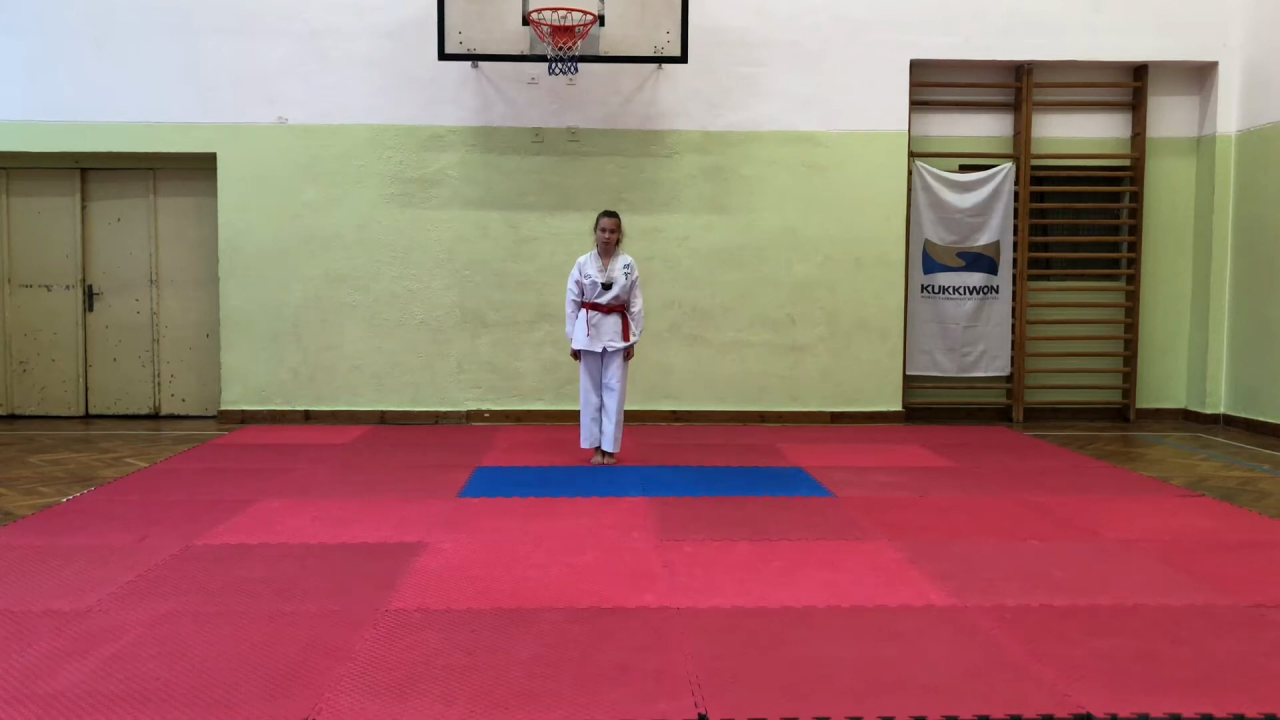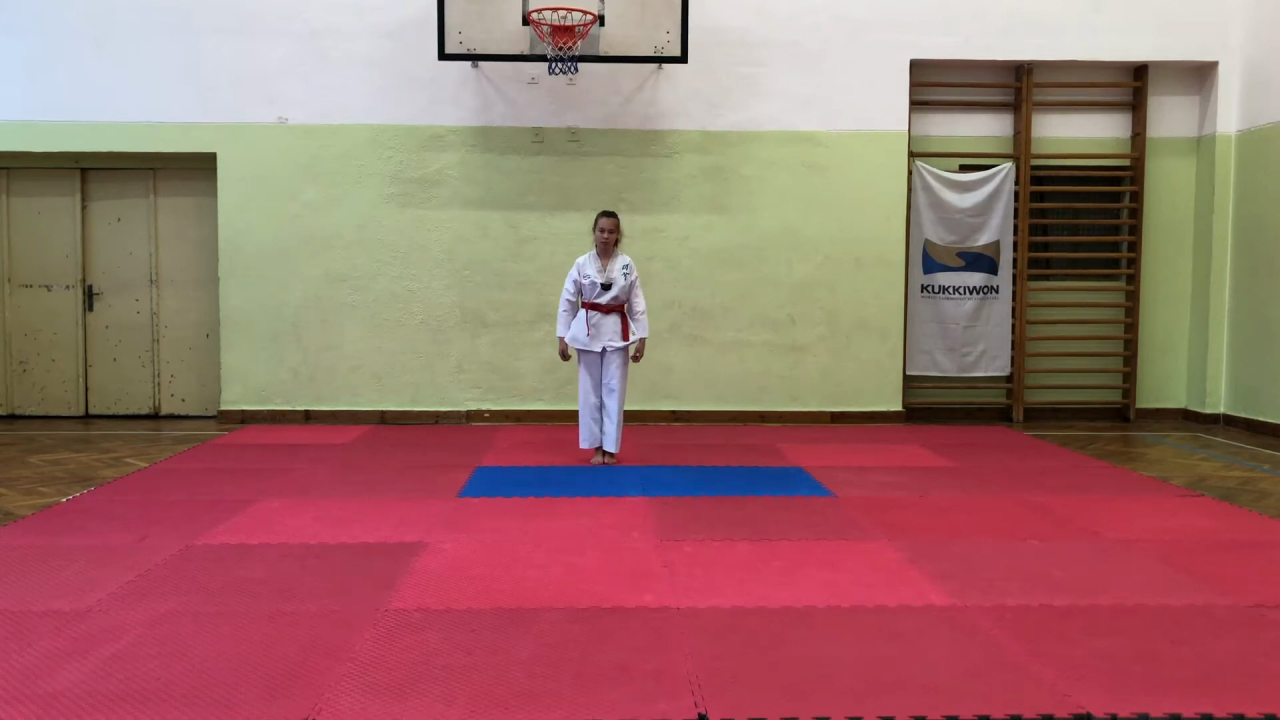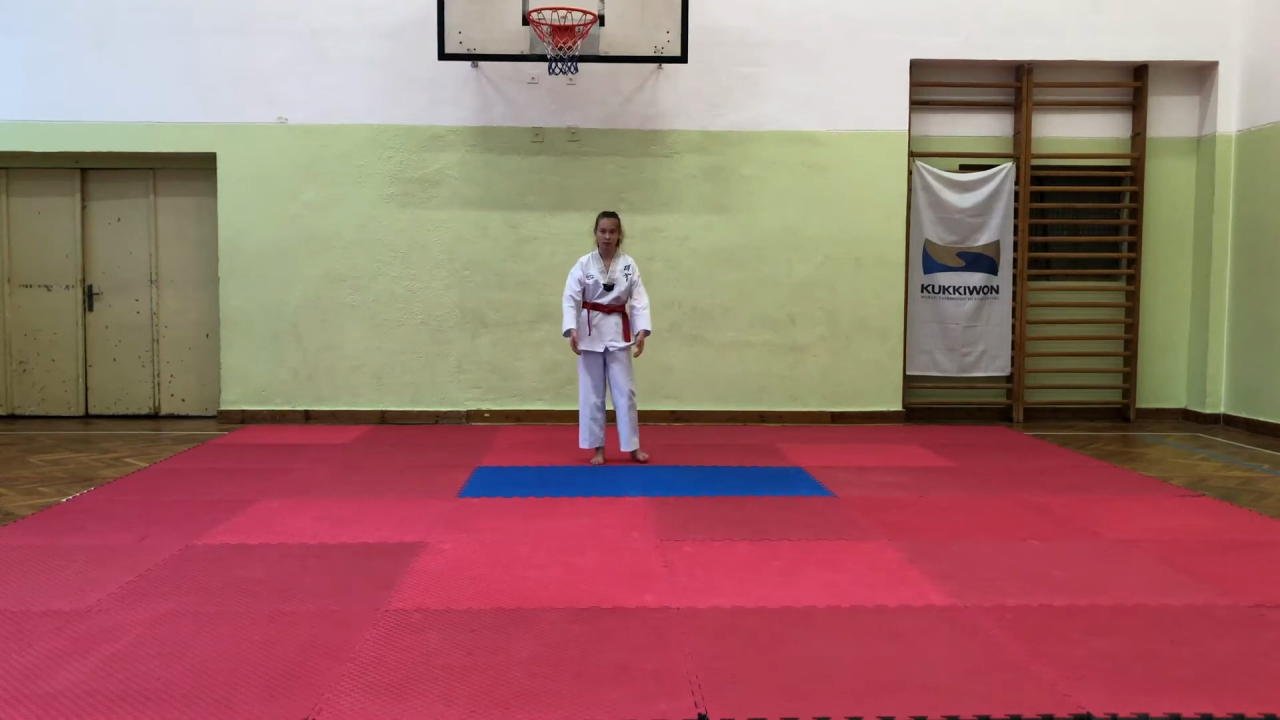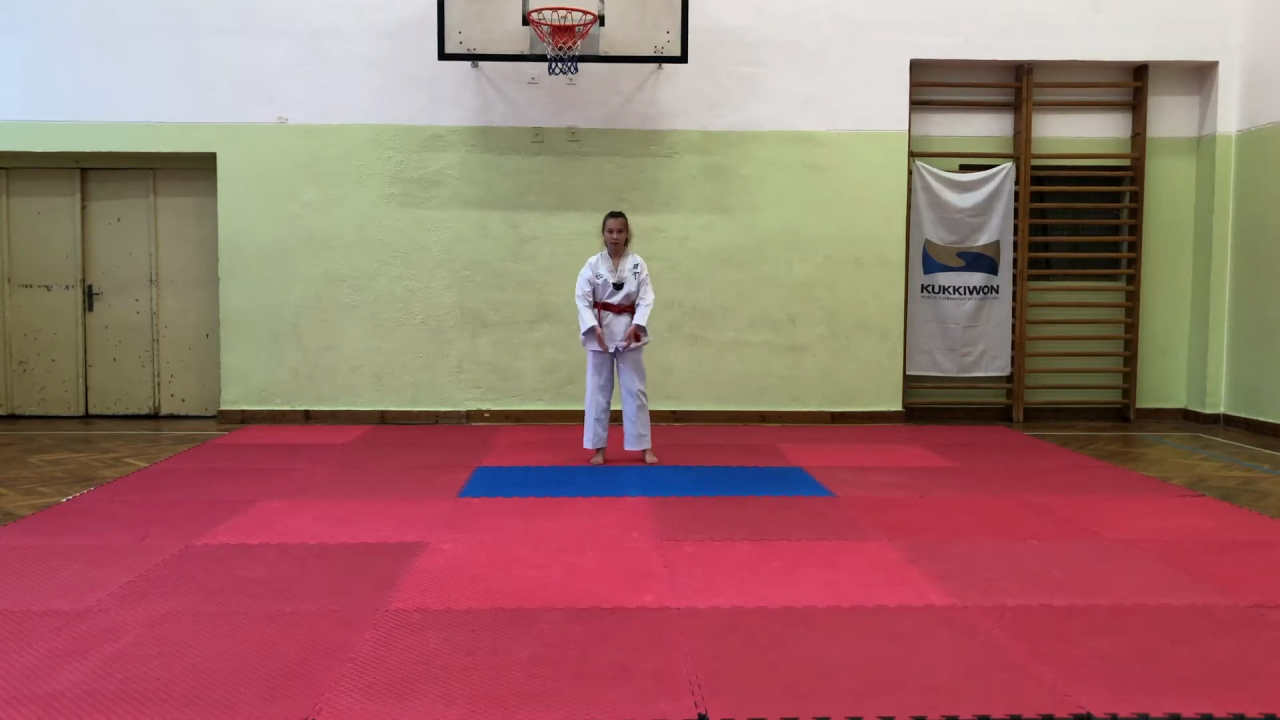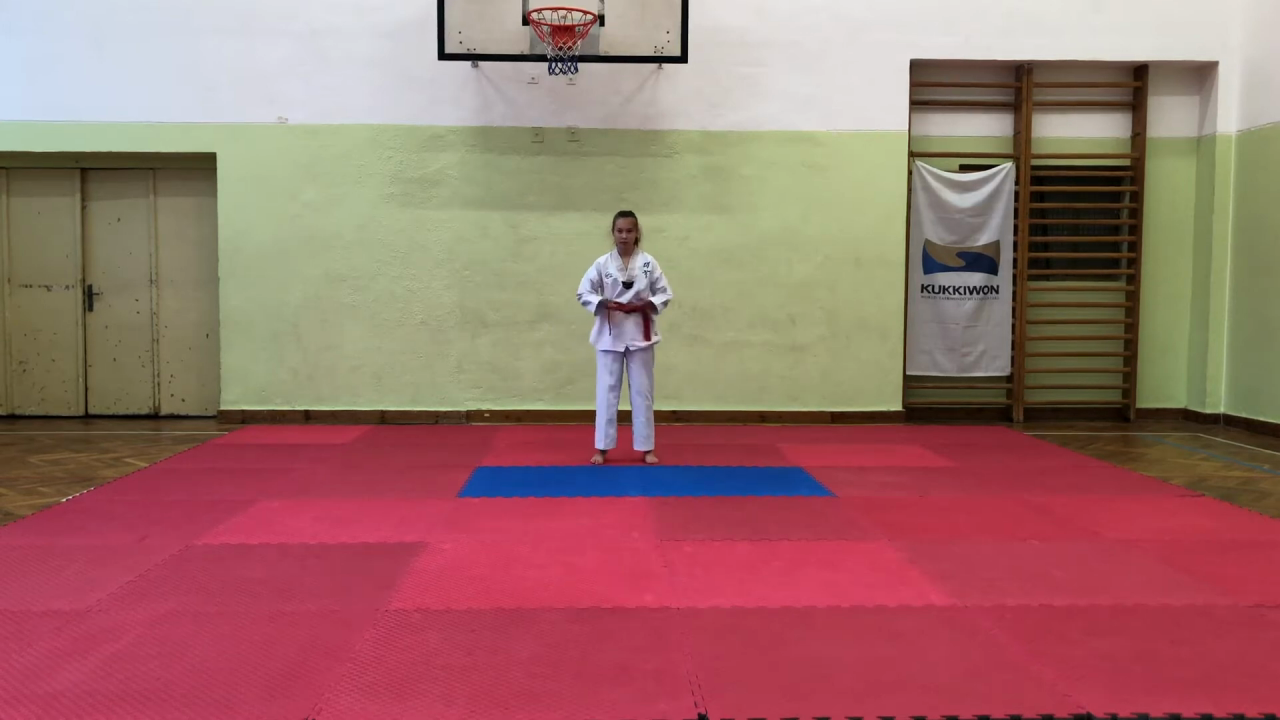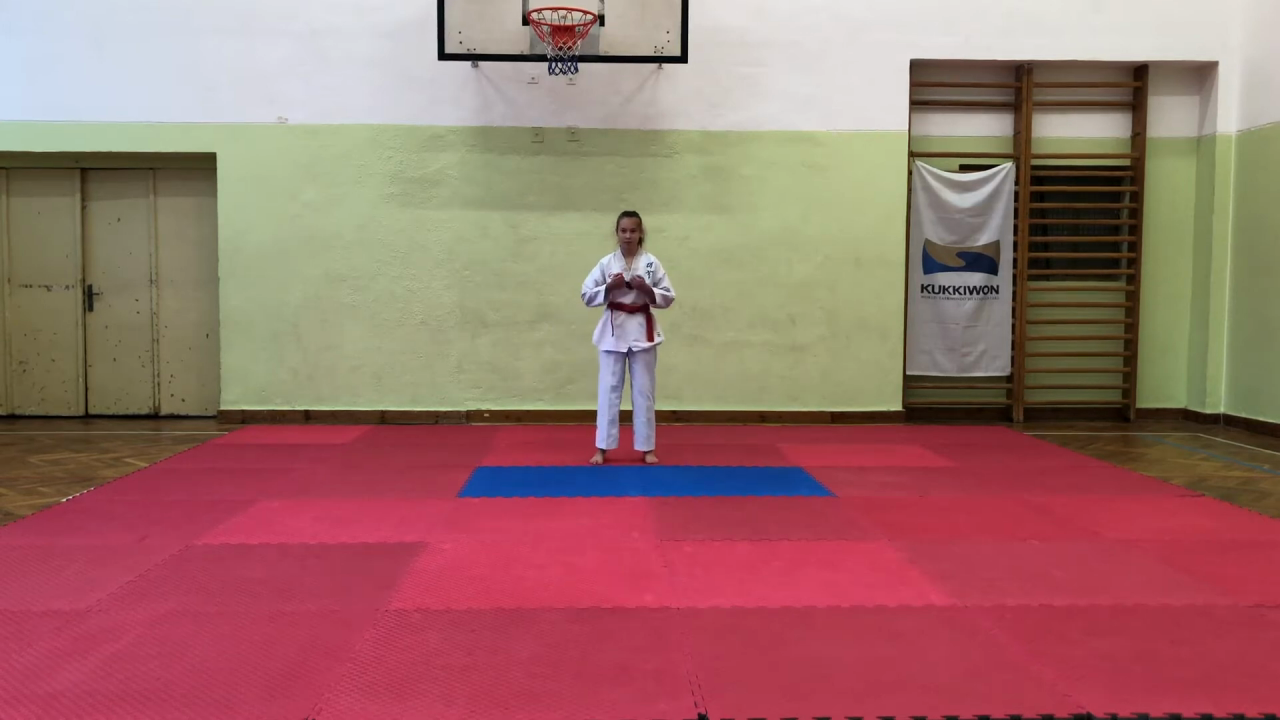
dt=0.3s
person 1, frame 1
left shoulder: (628, 264)
right shoulder: (583, 263)
left elbow: (635, 304)
right elbow: (572, 302)
left wrist: (632, 340)
right wrist: (573, 339)
left hip: (617, 331)
right hip: (589, 330)
left knee: (614, 390)
right knee: (591, 390)
left ankle: (610, 448)
right ankle: (596, 446)
person 1, frame 2
left shoulder: (627, 265)
right shoulder: (582, 264)
left elbow: (637, 303)
right elbow: (567, 301)
left wrist: (641, 338)
right wrist: (563, 336)
left hip: (616, 331)
right hip: (588, 331)
left knee: (614, 390)
right knee: (590, 390)
left ankle: (611, 448)
right ankle: (597, 447)
person 1, frame 3
left shoulder: (628, 264)
right shoulder: (584, 264)
left elbow: (640, 299)
right elbow: (570, 299)
left wrist: (642, 331)
right wrist: (571, 330)
left hip: (619, 331)
right hip: (589, 331)
left knee: (624, 389)
right knee: (592, 391)
left ankle: (632, 447)
right ankle: (597, 447)
person 1, frame 4
left shoulder: (637, 263)
right shoulder: (593, 264)
left elbow: (646, 299)
right elbow: (582, 300)
left wrist: (636, 327)
right wrist: (594, 329)
left hip: (629, 330)
right hip: (600, 331)
left knee: (635, 389)
right knee: (598, 391)
left ankle: (644, 446)
right ankle: (599, 447)
person 1, frame 5
left shoulder: (648, 262)
right shoulder: (602, 263)
left elbow: (665, 294)
right elbow: (583, 294)
left wrist: (650, 303)
right wrist: (602, 303)
left hip: (640, 330)
right hip: (610, 331)
left knee: (642, 390)
right knee: (607, 389)
left ankle: (647, 447)
right ankle: (602, 447)
person 1, frame 6
left shoulder: (652, 263)
right shoulder: (606, 263)
left elbow: (668, 297)
right elbow: (587, 294)
left wrist: (647, 290)
right wrist: (609, 287)
left hip: (642, 331)
right hip: (613, 331)
left knee: (644, 390)
right knee: (609, 389)
left ankle: (647, 447)
right ankle: (602, 447)
